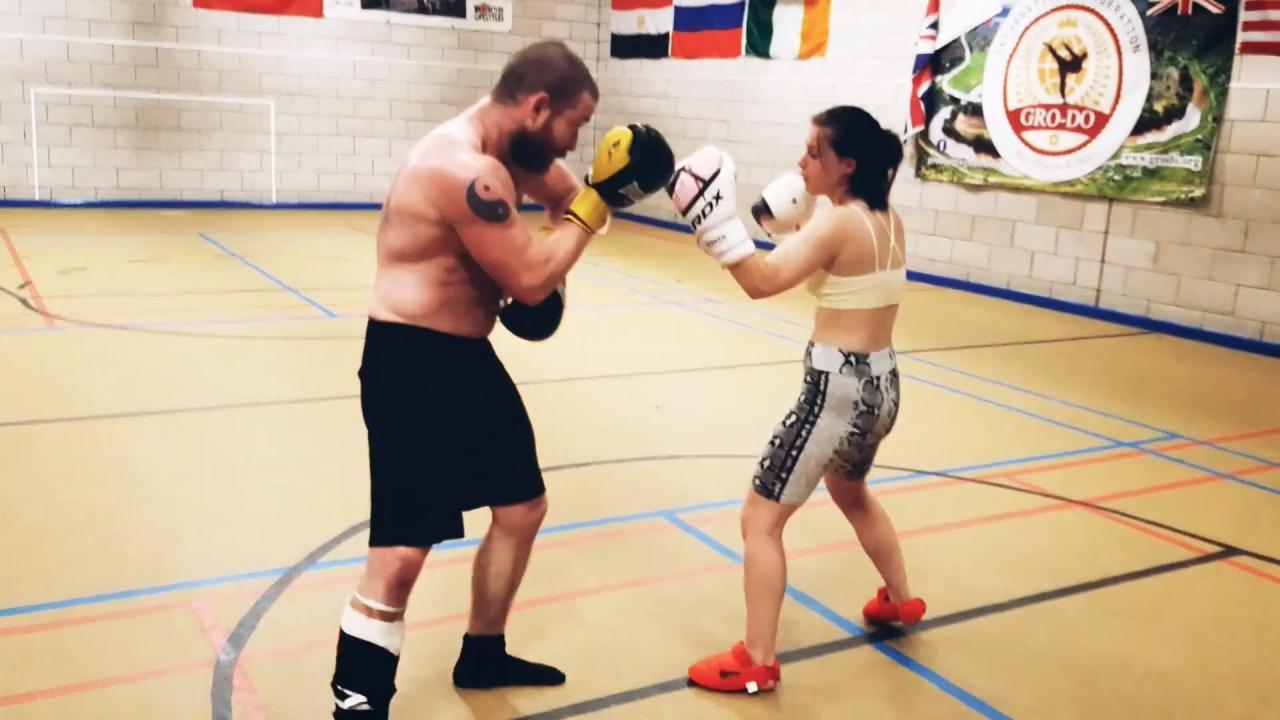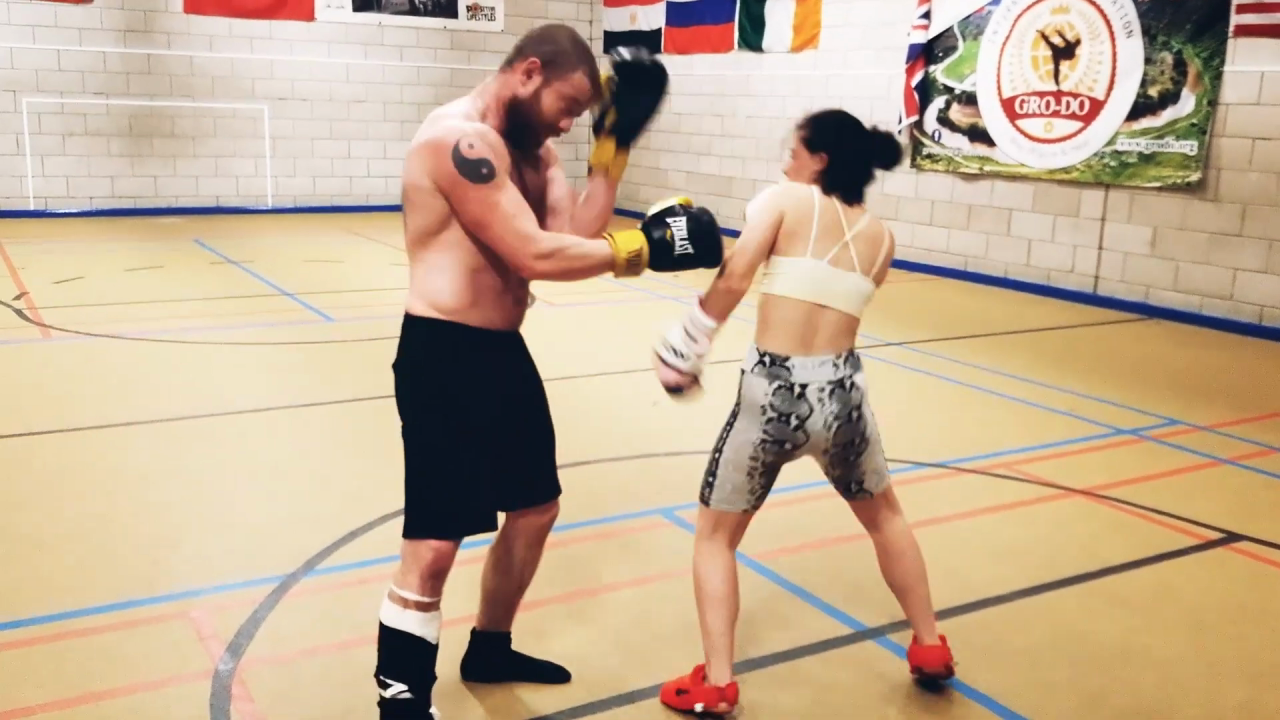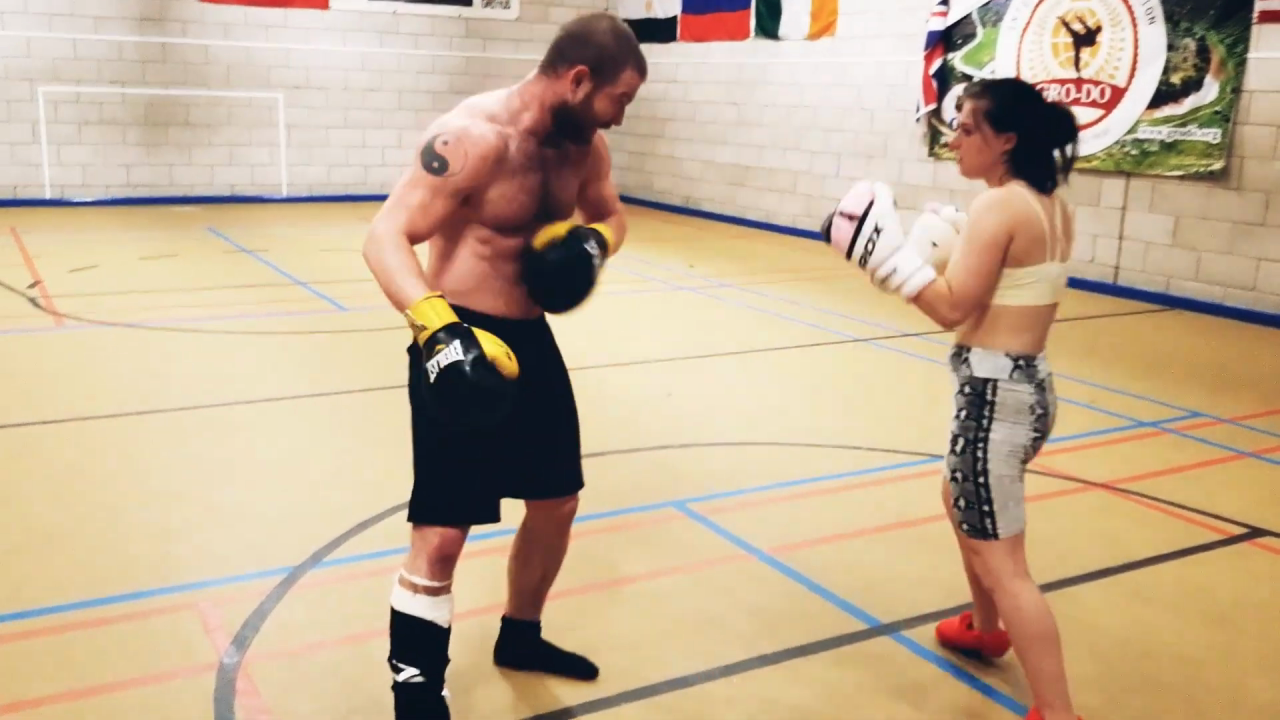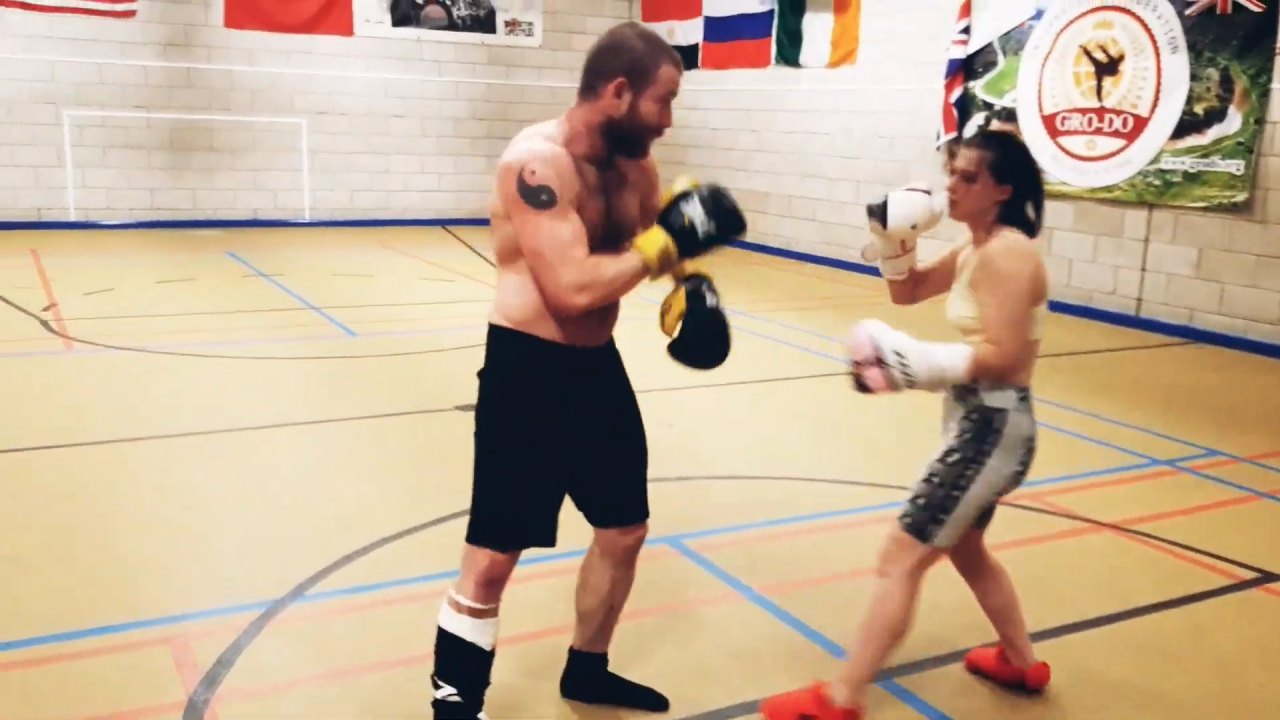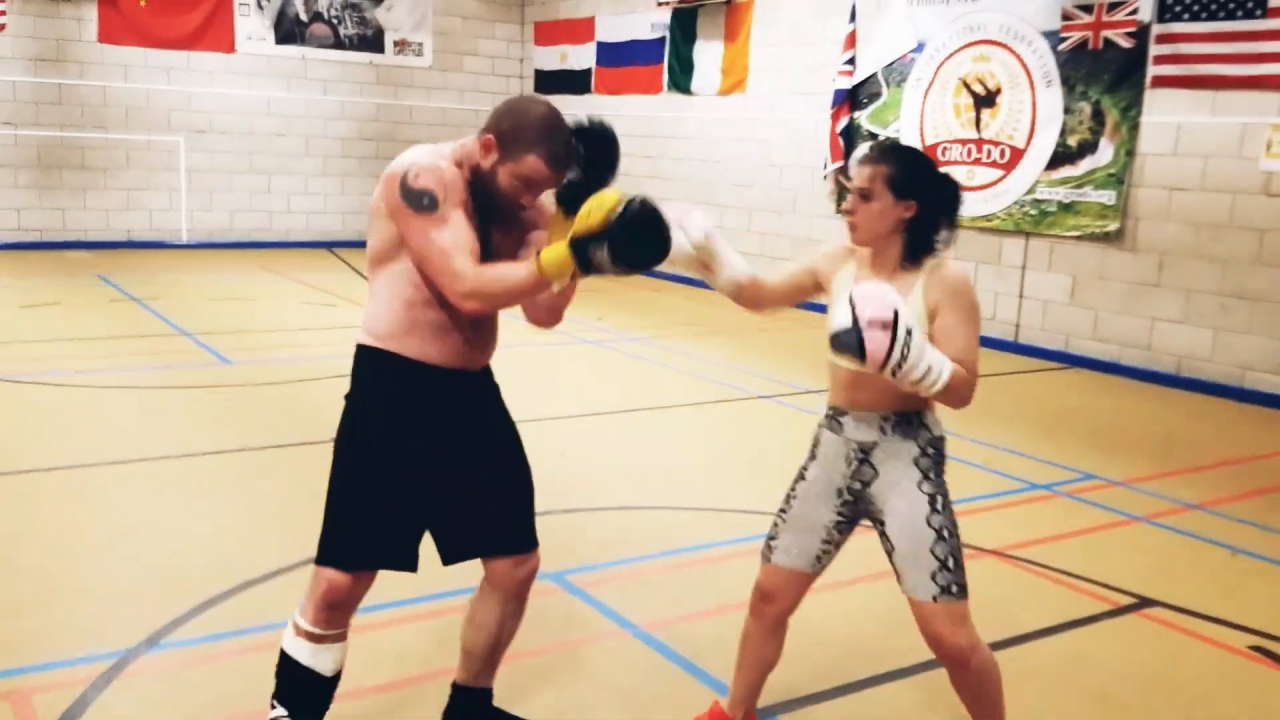
dt=1s
person 1, frame 1
left shoulder: (510, 146)
right shoulder: (465, 170)
left elbow: (569, 193)
right elbow: (532, 281)
right wrist: (601, 200)
left hip: (470, 355)
right hip: (409, 363)
left knee: (522, 508)
right knee: (402, 552)
left ankle: (483, 653)
person 1, frame 2
left shoulder: (528, 148)
right shoulder: (462, 139)
left elbow: (585, 230)
right elbow: (534, 256)
left wrist: (614, 144)
right wrist: (645, 246)
left hip: (505, 351)
right hip: (444, 356)
left knee: (534, 511)
right knee: (431, 547)
left ankle: (490, 649)
person 1, frame 3
left shoulder: (582, 146)
right shoulder: (472, 135)
left elbow: (611, 218)
right elbow: (383, 239)
left wrist: (592, 242)
right wrist: (436, 330)
left hip: (528, 339)
right hip: (459, 348)
left knee: (556, 501)
right knee: (440, 536)
left ankle: (520, 636)
person 1, frame 4
left shoulder: (635, 162)
right shoulder: (537, 163)
left elbow: (659, 234)
right elbow: (573, 288)
left wrist: (689, 276)
right wrist: (668, 241)
left hip: (598, 366)
right hip: (526, 370)
left knee: (625, 532)
right knee: (491, 558)
person 1, frame 5
left shoulder: (527, 201)
right shoulder: (424, 175)
left elbow: (545, 309)
right elbow: (469, 290)
left wrist: (585, 221)
right wrist: (582, 252)
left hip: (473, 394)
right hip: (393, 391)
left knee: (515, 567)
right knee: (340, 584)
person 2, frame 1
left shoulder: (837, 223)
right shoulder: (885, 218)
left elbow: (763, 282)
left wrist: (713, 212)
right wrist: (794, 229)
left hip: (838, 389)
right hip: (878, 385)
left knee: (760, 520)
right knee: (851, 494)
left ankle: (756, 663)
right ankle: (900, 598)
person 2, frame 2
left shoulder: (784, 200)
right shoulder: (880, 239)
left elbow: (727, 288)
left wrist: (682, 344)
left hip: (770, 395)
right hip: (841, 395)
left knee: (715, 537)
right knee: (884, 516)
right ankle: (928, 647)
person 2, frame 3
left shoulder: (998, 207)
right shoulder: (1050, 205)
left elbow: (953, 310)
left wrist: (884, 247)
right wrist: (952, 248)
left hip: (995, 395)
right hip: (1025, 387)
left knee: (1001, 566)
right knee: (964, 510)
right ankle: (984, 628)
person 2, frame 4
left shoulder: (1007, 256)
right shoulder: (981, 247)
left elbow: (999, 359)
right elbow: (907, 291)
left wrist: (909, 360)
right wrist: (894, 242)
left hip: (992, 427)
right hip: (990, 422)
left knee: (899, 562)
right knee: (962, 546)
right ankle: (1020, 661)
person 2, frame 5
left shoulder: (948, 283)
right shoulder: (841, 260)
left elbow: (960, 390)
right elbow: (758, 294)
left wrist: (904, 352)
right wrist: (706, 251)
left hip: (907, 460)
right hip: (835, 448)
left knee: (951, 637)
right knee: (770, 596)
